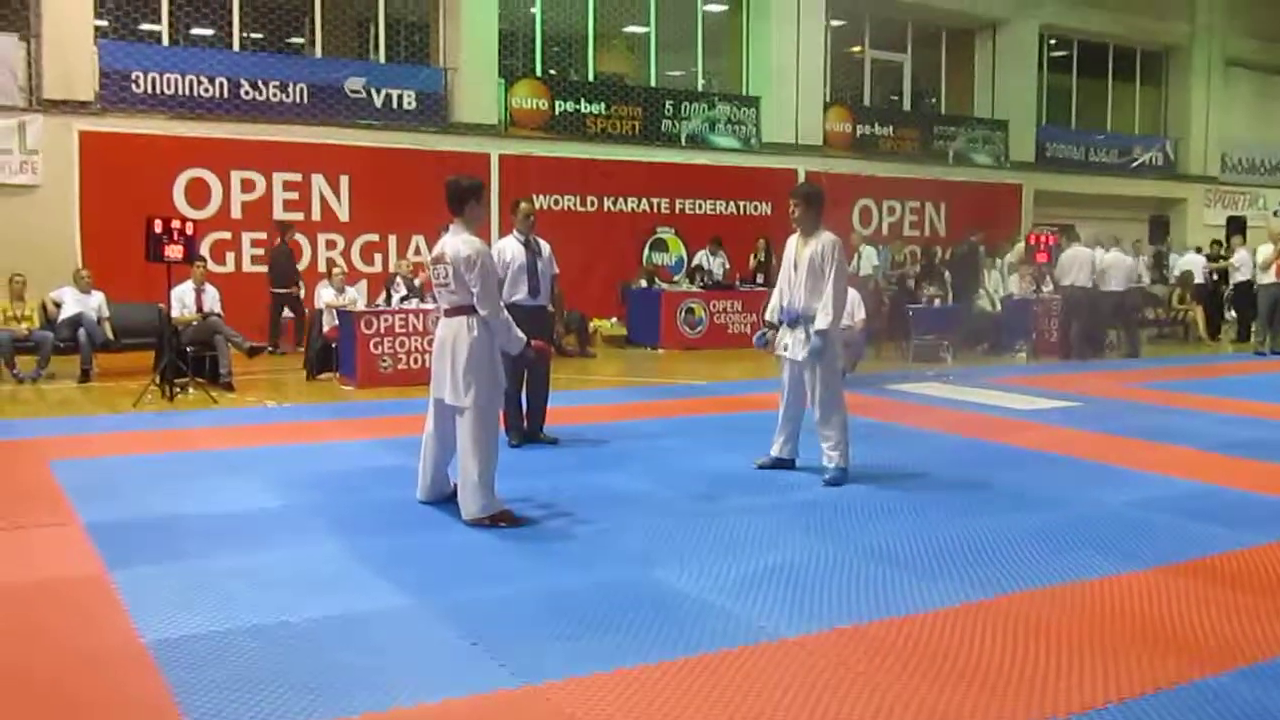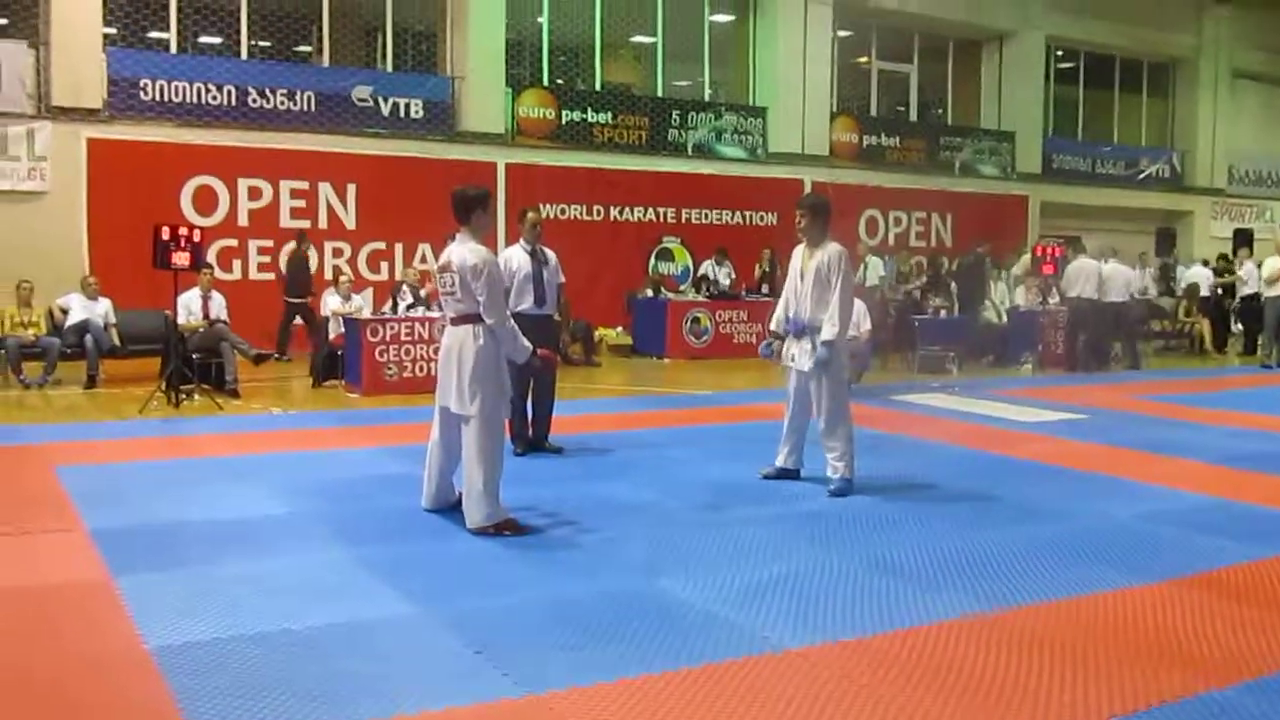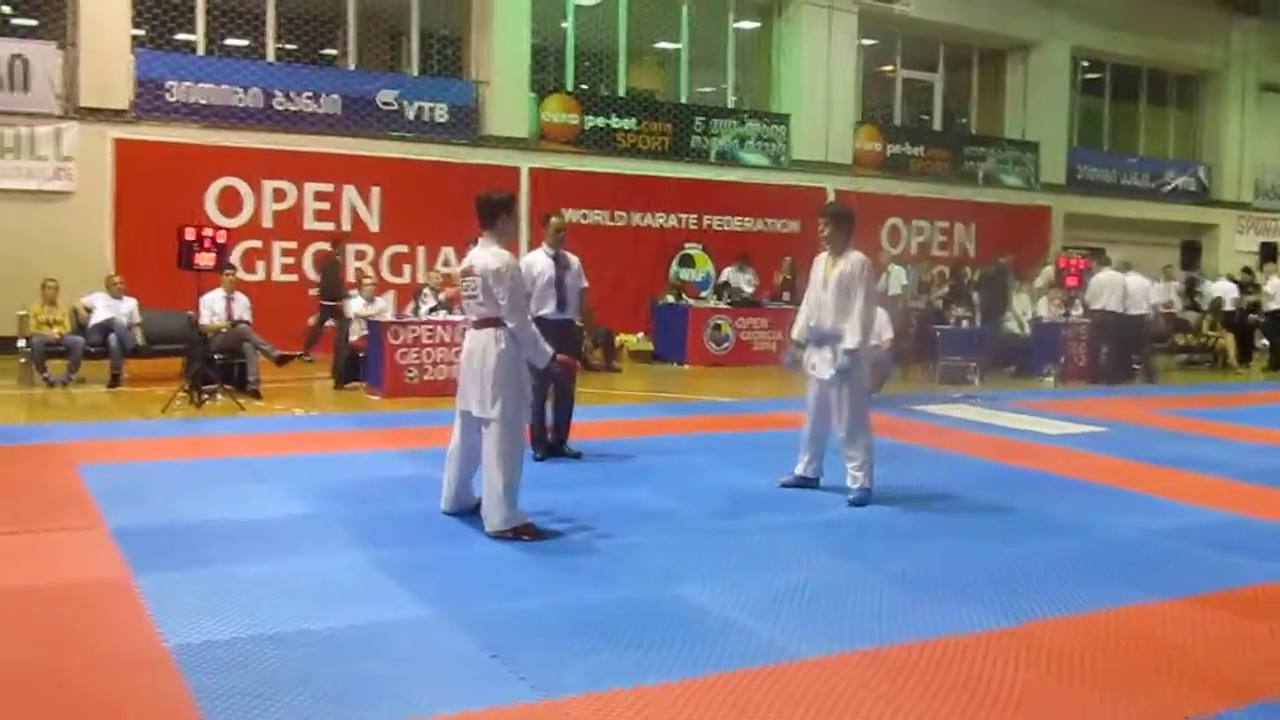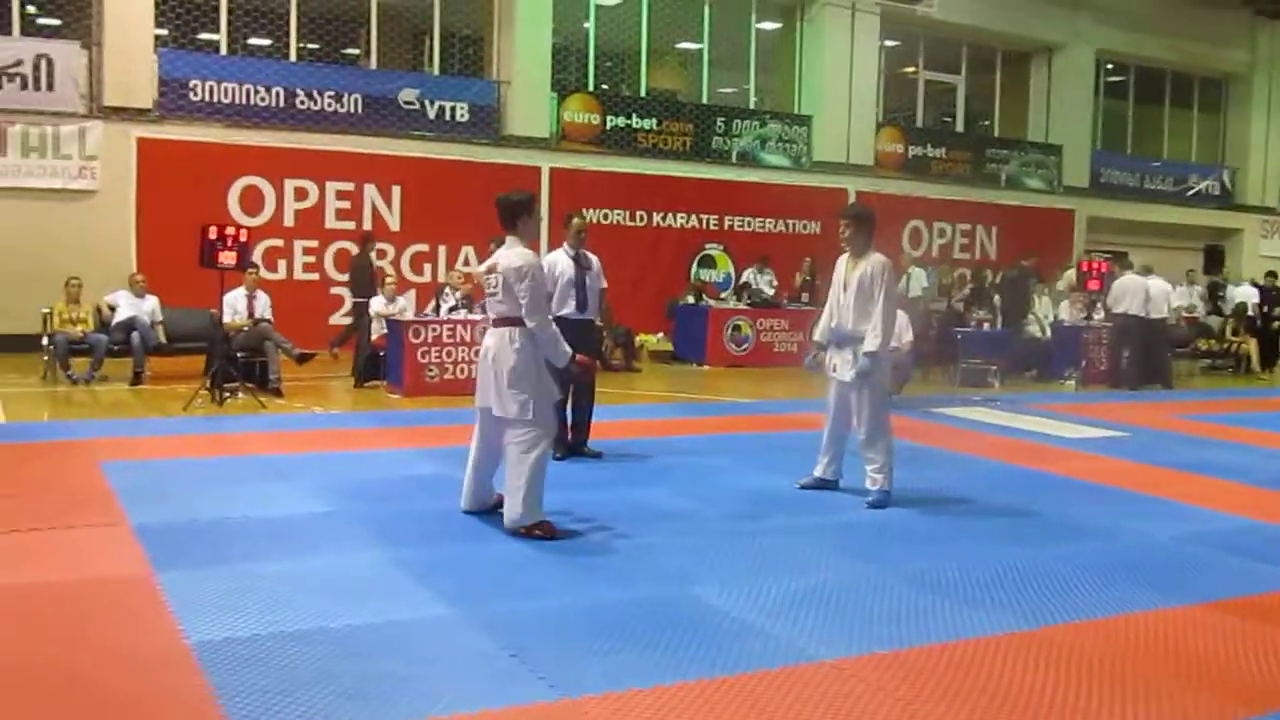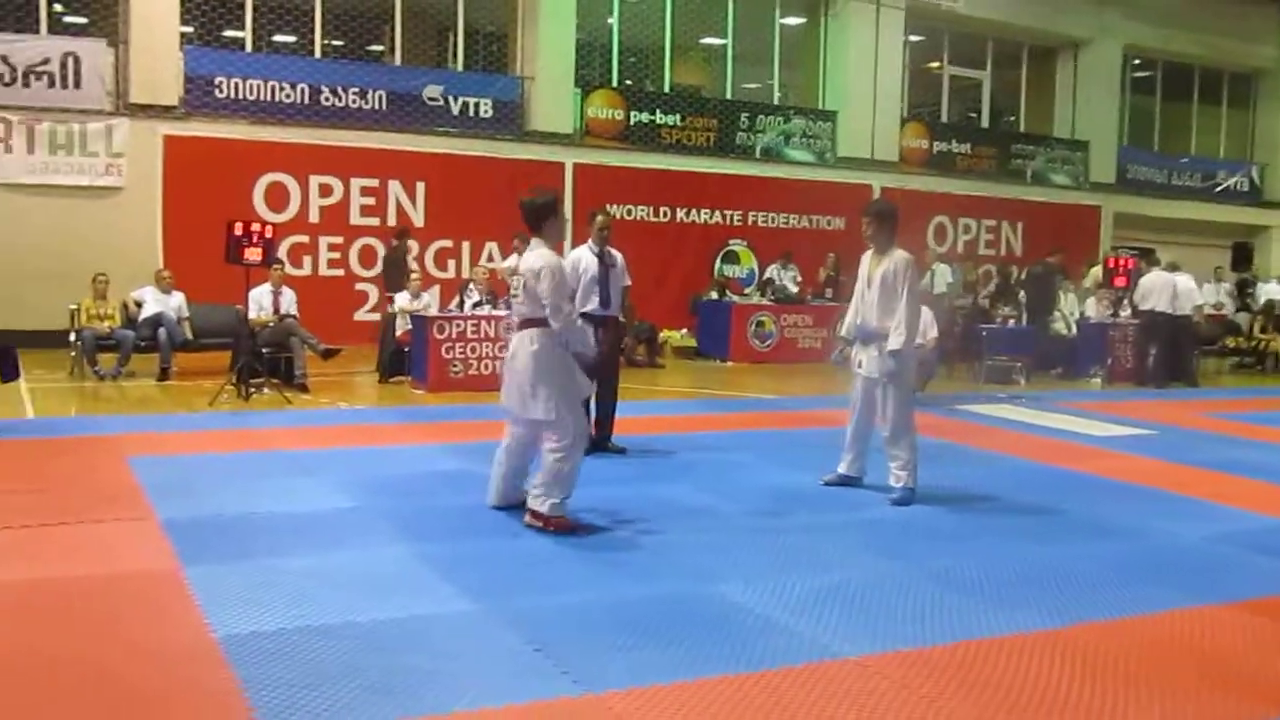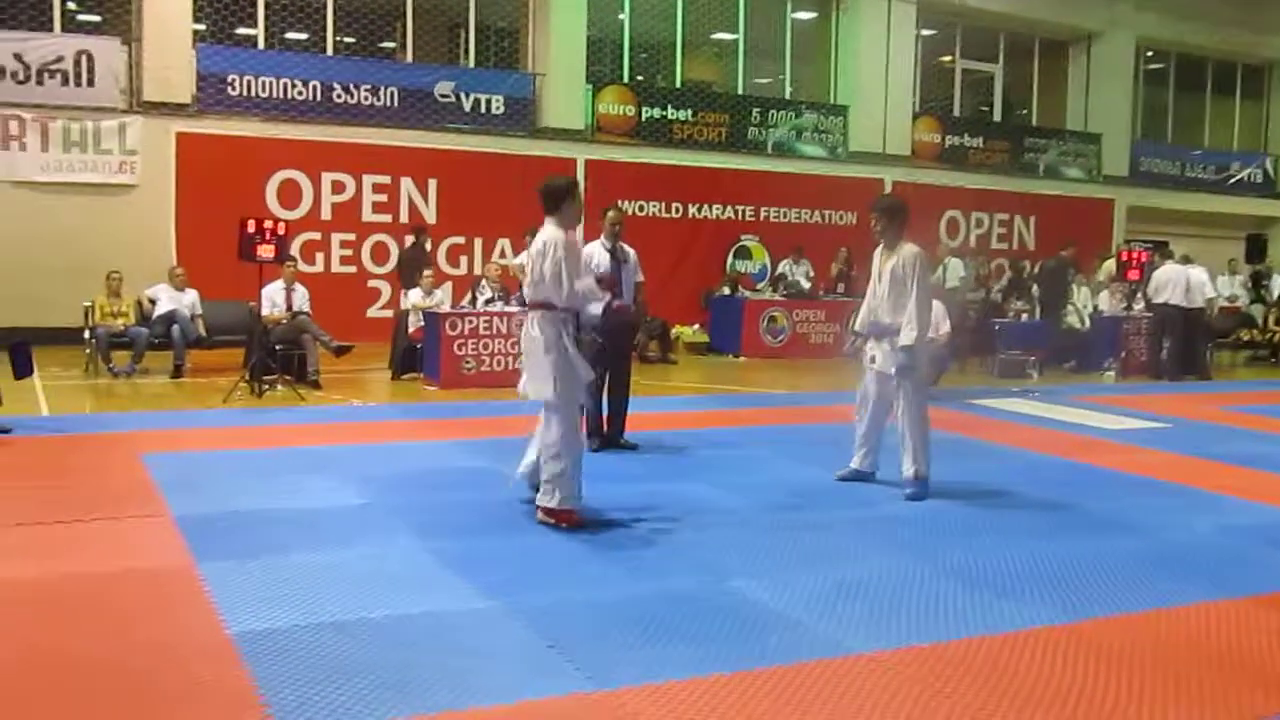
dt=0.1s
person 1, frame 1
left shoulder: (440, 246)
right shoulder: (474, 248)
right elbow: (490, 306)
right wrist: (521, 344)
left hip: (447, 331)
right hip: (473, 336)
left knee: (443, 415)
right knee: (477, 420)
left ankle: (433, 485)
right ankle: (479, 506)
person 1, frame 2
left shoulder: (447, 255)
right shoulder: (481, 257)
right elbow: (496, 315)
right wrist: (528, 352)
left hip: (453, 339)
right hip: (478, 344)
left knee: (449, 423)
right knee: (483, 429)
left ankle: (438, 493)
right ankle: (484, 514)
person 1, frame 3
left shoulder: (470, 259)
right shoulder: (503, 261)
right elbow: (518, 319)
right wrist: (548, 358)
left hip: (475, 343)
right hip: (499, 348)
left knee: (470, 427)
right knee: (503, 433)
left ankle: (457, 497)
right ankle: (502, 519)
person 1, frame 4
left shoulder: (495, 258)
right shoulder: (526, 261)
right elbow: (535, 317)
right wrist: (568, 358)
left hip: (495, 343)
right hip: (518, 348)
left knee: (493, 426)
right knee: (534, 431)
left ankle: (478, 495)
right ankle: (521, 513)
person 1, frame 5
left shoulder: (527, 260)
right shoulder: (549, 263)
right elbow: (562, 319)
left wrist: (583, 343)
right wrist: (590, 348)
left hip: (524, 346)
right hip: (542, 350)
left knee: (526, 428)
right knee: (569, 430)
left ankle: (506, 492)
right ankle: (543, 507)
person 1, frame 6
left shoulder: (557, 237)
right shoulder: (557, 241)
right elbow: (563, 293)
left wrist: (605, 300)
right wrist: (606, 301)
left hip: (555, 330)
right hip: (549, 332)
left knee: (561, 410)
right knee: (564, 416)
left ankle: (535, 469)
right ankle: (553, 502)
person 2, frame 1
left shoulder: (830, 243)
right shoulder: (792, 242)
left elbow: (835, 292)
left wrist: (822, 332)
right wrist: (770, 324)
left hip: (815, 332)
right hip: (791, 330)
left knee: (826, 399)
right knee: (790, 396)
left ankle: (836, 462)
right ankle: (784, 453)
person 2, frame 2
left shoulder: (836, 254)
right shoulder: (798, 252)
left elbow: (841, 303)
left wrist: (829, 343)
right wrist: (776, 333)
left hip: (822, 342)
right hip: (798, 341)
left knee: (831, 409)
right knee: (795, 405)
left ankle: (841, 473)
right ankle: (788, 463)
person 2, frame 3
left shoulder: (859, 263)
right shoulder: (820, 260)
left elbow: (863, 312)
left wrist: (851, 351)
right wrist: (798, 342)
left hip: (844, 351)
right hip: (819, 349)
left knee: (851, 419)
right knee: (815, 413)
left ankle: (861, 482)
right ankle: (808, 471)
person 2, frame 4
left shoulder: (880, 265)
right shoulder: (842, 262)
left elbow: (884, 313)
left wrist: (871, 354)
right wrist: (820, 343)
left hip: (864, 354)
right hip: (841, 352)
left knee: (871, 421)
right knee: (835, 416)
left ankle: (880, 485)
right ankle: (826, 472)
person 2, frame 5
left shoulder: (903, 262)
right shoulder: (867, 258)
left elbow: (908, 311)
left wrist: (896, 352)
right wrist: (847, 339)
left hip: (889, 351)
right hip: (866, 348)
left knee: (895, 418)
right knee: (859, 413)
left ankle: (904, 483)
right ankle: (850, 469)
person 2, frame 6
left shoulder: (913, 256)
right shoulder: (879, 253)
left elbow: (920, 305)
left wrist: (908, 346)
right wrist: (862, 331)
left hip: (901, 345)
right hip: (878, 343)
left knee: (911, 411)
right knee: (870, 406)
left ankle: (917, 476)
right ankle: (864, 464)
person 3, frame 1
left shoulder: (544, 247)
right shoulder: (503, 247)
left elbow: (554, 284)
right elbow: (496, 286)
left wrist: (558, 317)
left hip: (540, 314)
right hip: (515, 313)
left knee: (540, 375)
right knee: (512, 376)
left ankle: (535, 428)
right ankle: (514, 430)
person 3, frame 2
left shoulder: (550, 256)
right shoulder: (509, 256)
left elbow: (560, 294)
right elbow: (501, 295)
left hip: (546, 323)
right hip: (521, 323)
left knee: (546, 383)
right knee: (519, 384)
left ankle: (540, 437)
right ankle: (519, 439)
person 3, frame 3
left shoulder: (573, 261)
right shoulder: (531, 261)
left elbow: (581, 298)
left hip: (567, 328)
right hip: (542, 327)
left knee: (566, 388)
right knee: (539, 388)
left ankle: (559, 442)
right ankle: (539, 444)
person 3, frame 4
left shoulder: (593, 261)
right shoulder: (553, 260)
left elbow: (602, 299)
left hip: (588, 328)
right hip: (562, 327)
left knee: (585, 388)
right knee: (559, 388)
left ankle: (579, 442)
right ankle: (559, 443)
person 3, frame 5
left shoulder: (618, 258)
right shoulder: (577, 257)
left elbow: (625, 296)
right elbow: (568, 295)
left wrist: (629, 330)
left hip: (611, 325)
right hip: (586, 323)
left knee: (609, 384)
left ankle: (603, 437)
person 3, frame 6
left shoulder: (630, 254)
right shoulder: (591, 253)
left elbow: (638, 291)
left wrist: (641, 325)
left hip: (624, 320)
right hip: (597, 320)
left knee: (621, 380)
right knee: (594, 380)
left ankle: (615, 434)
right ankle: (595, 434)
